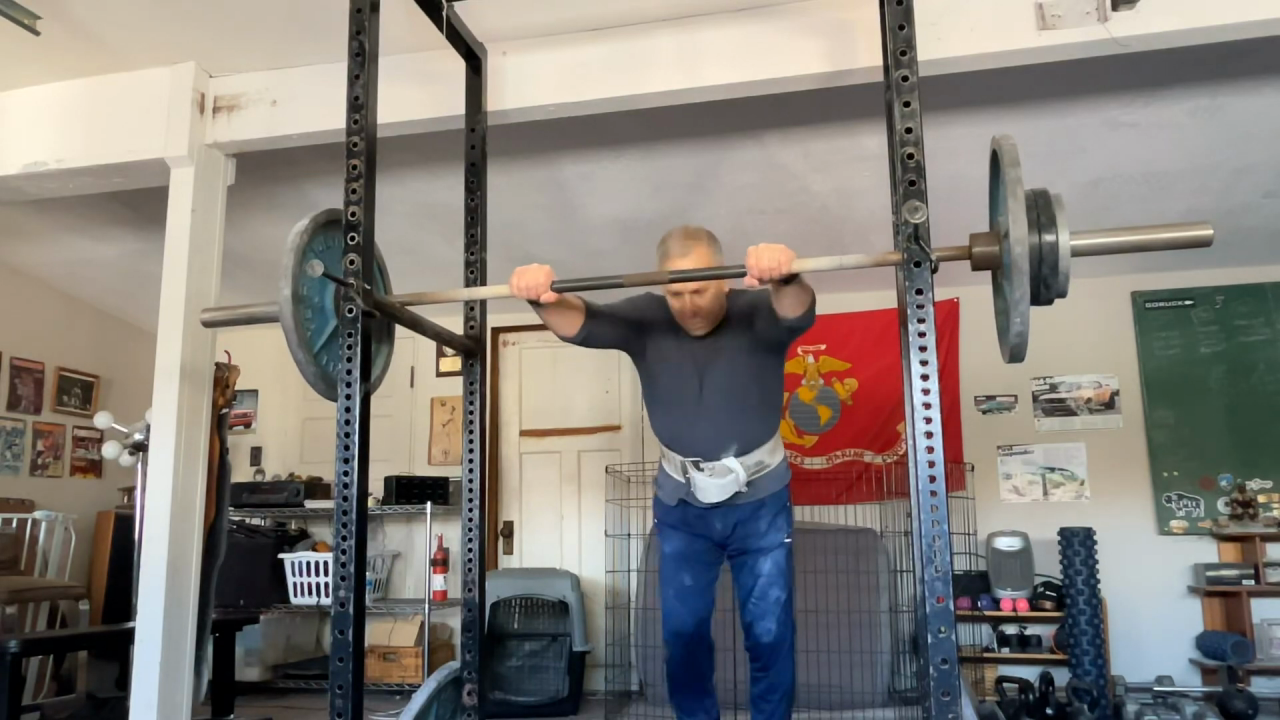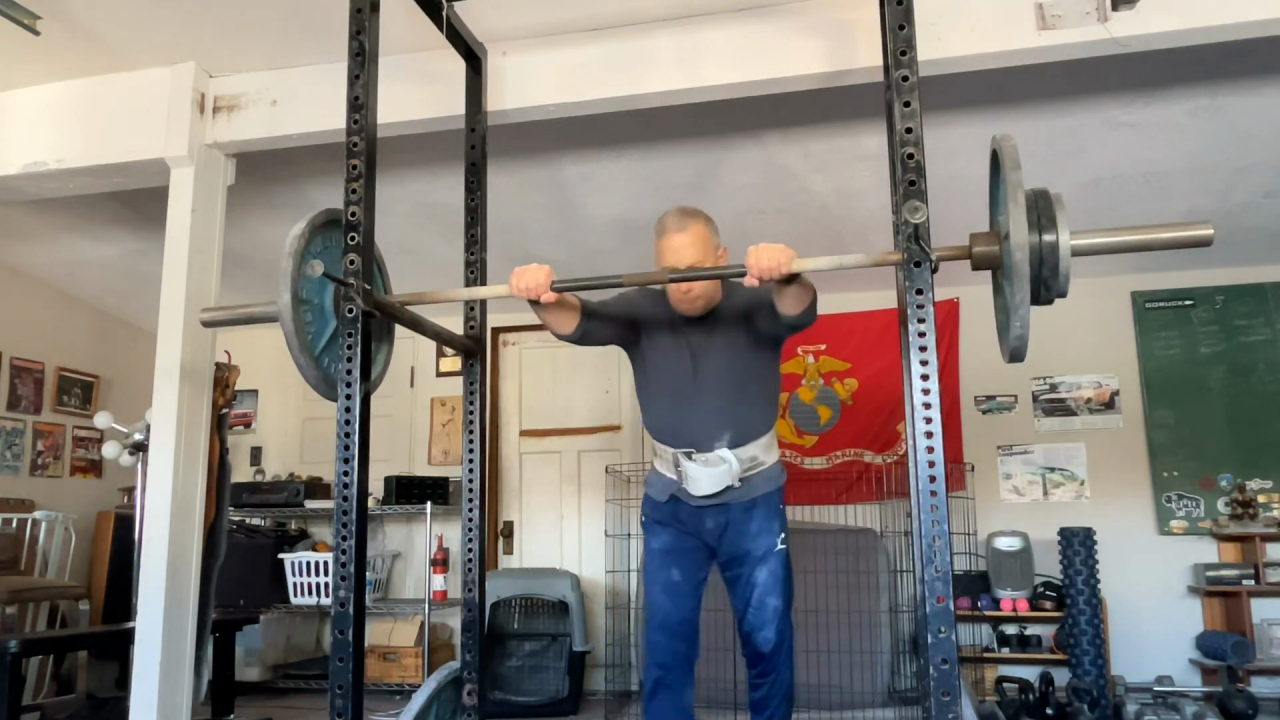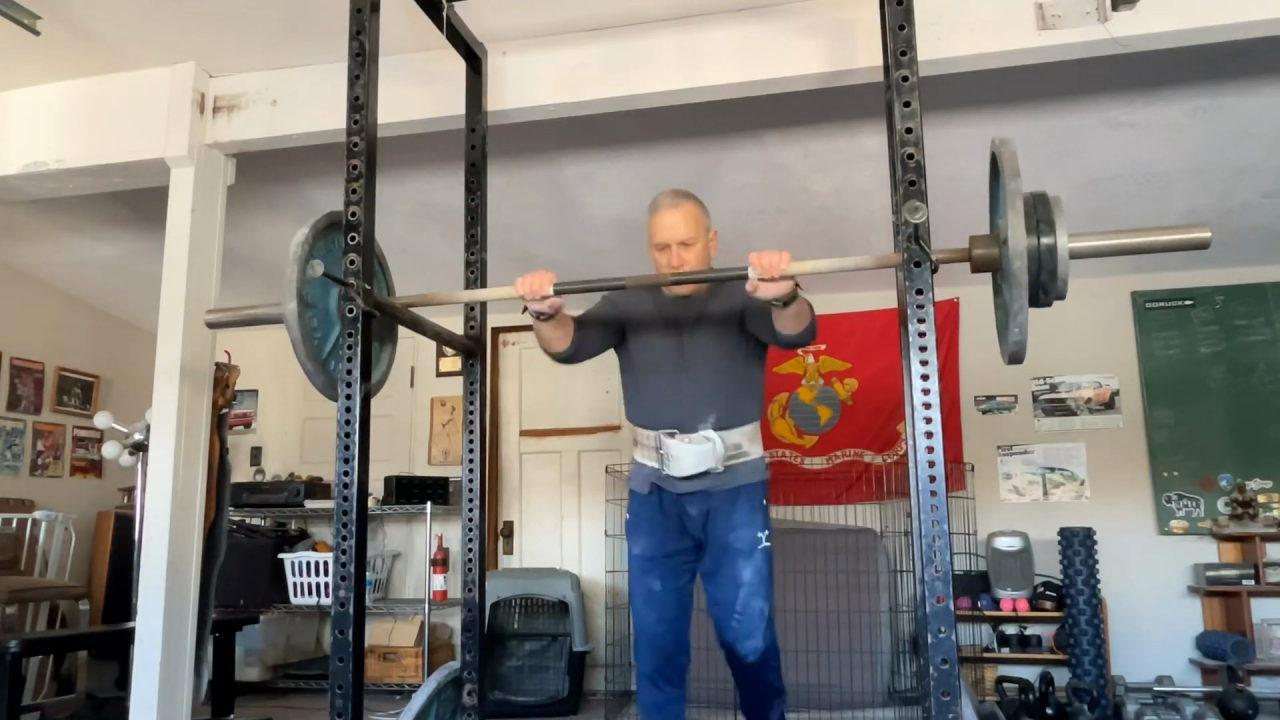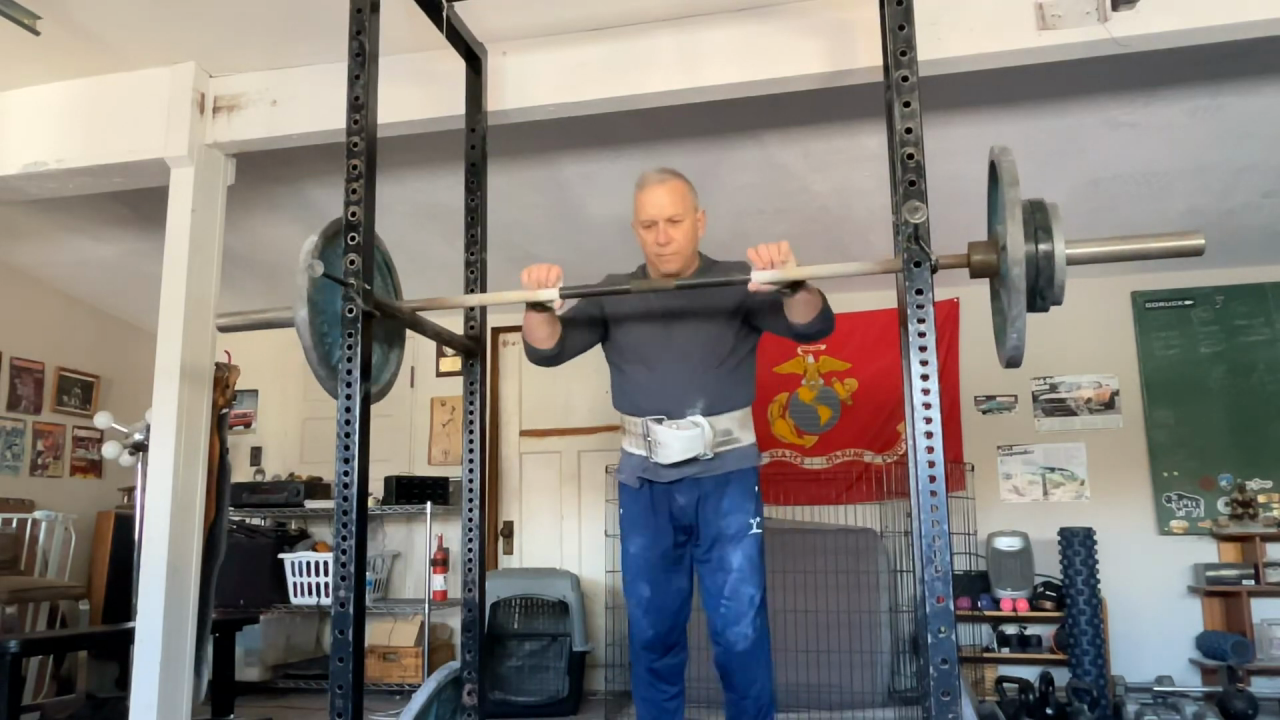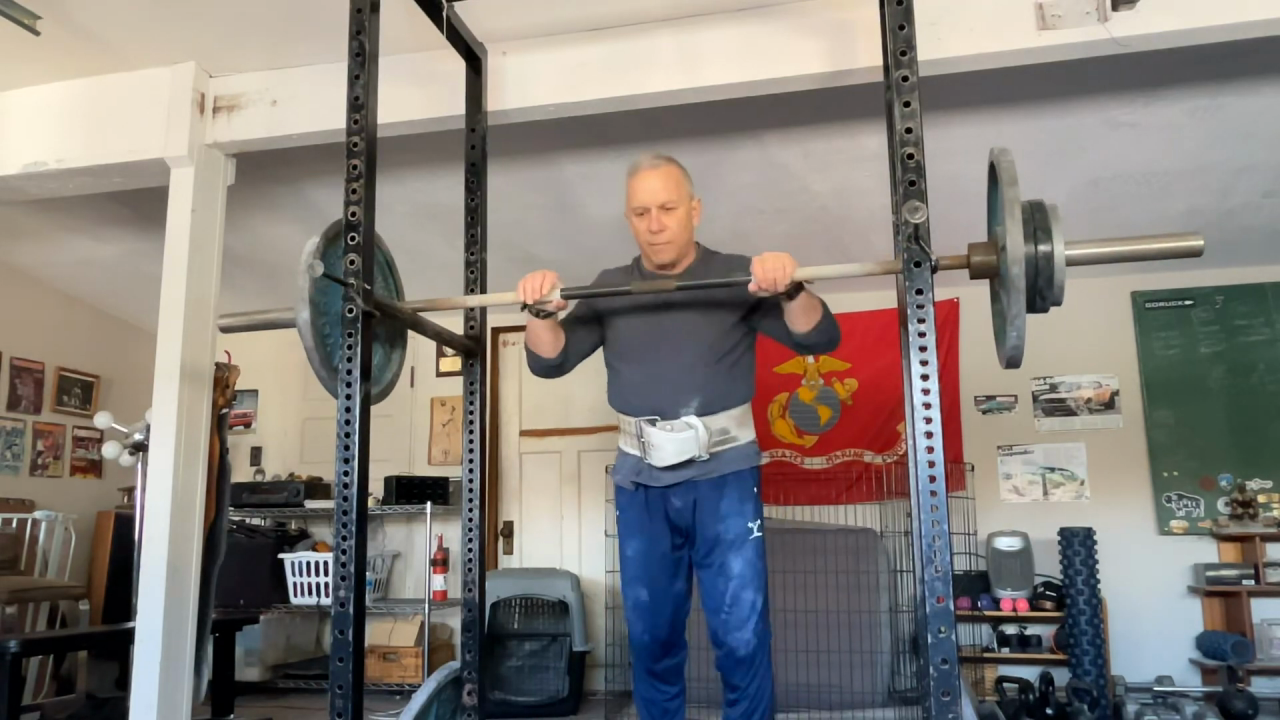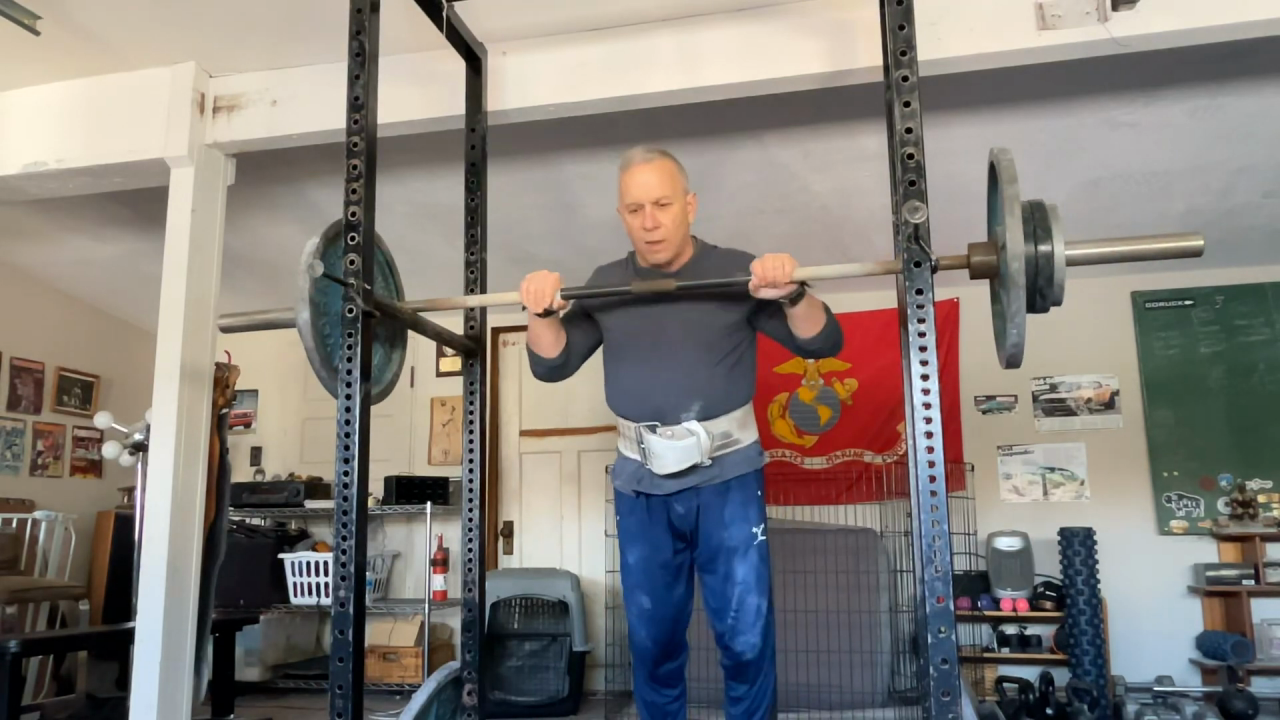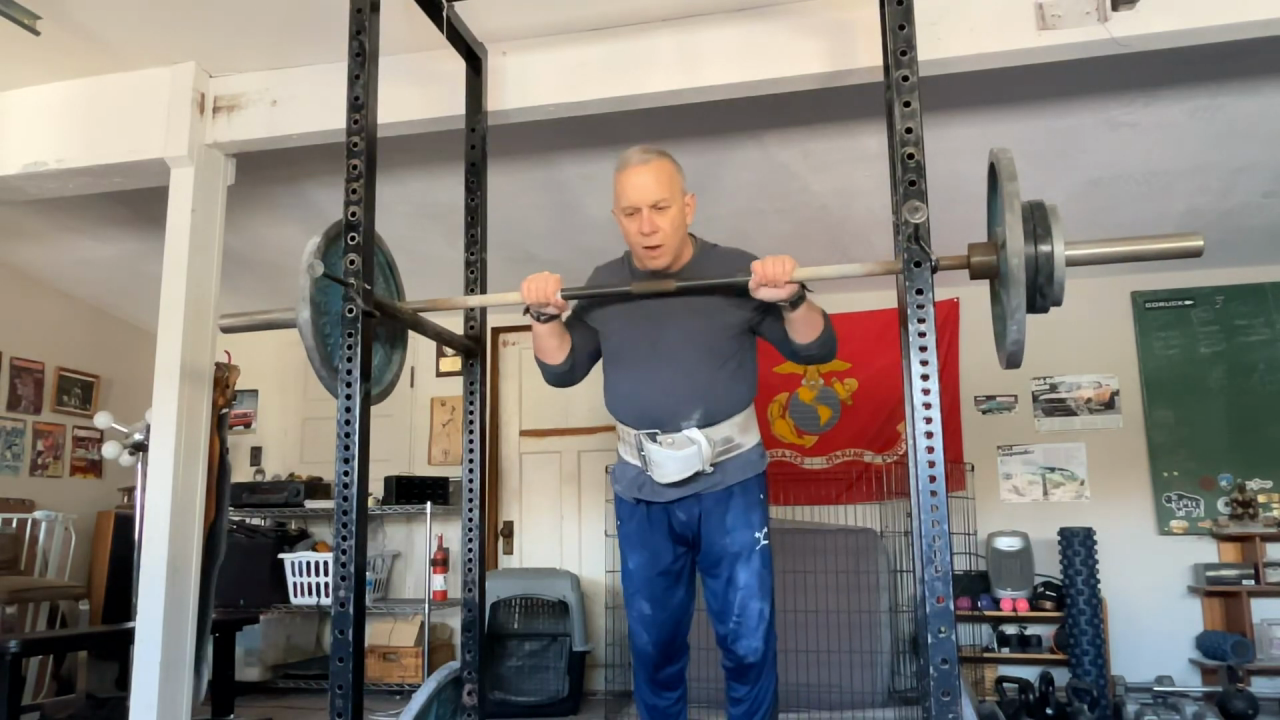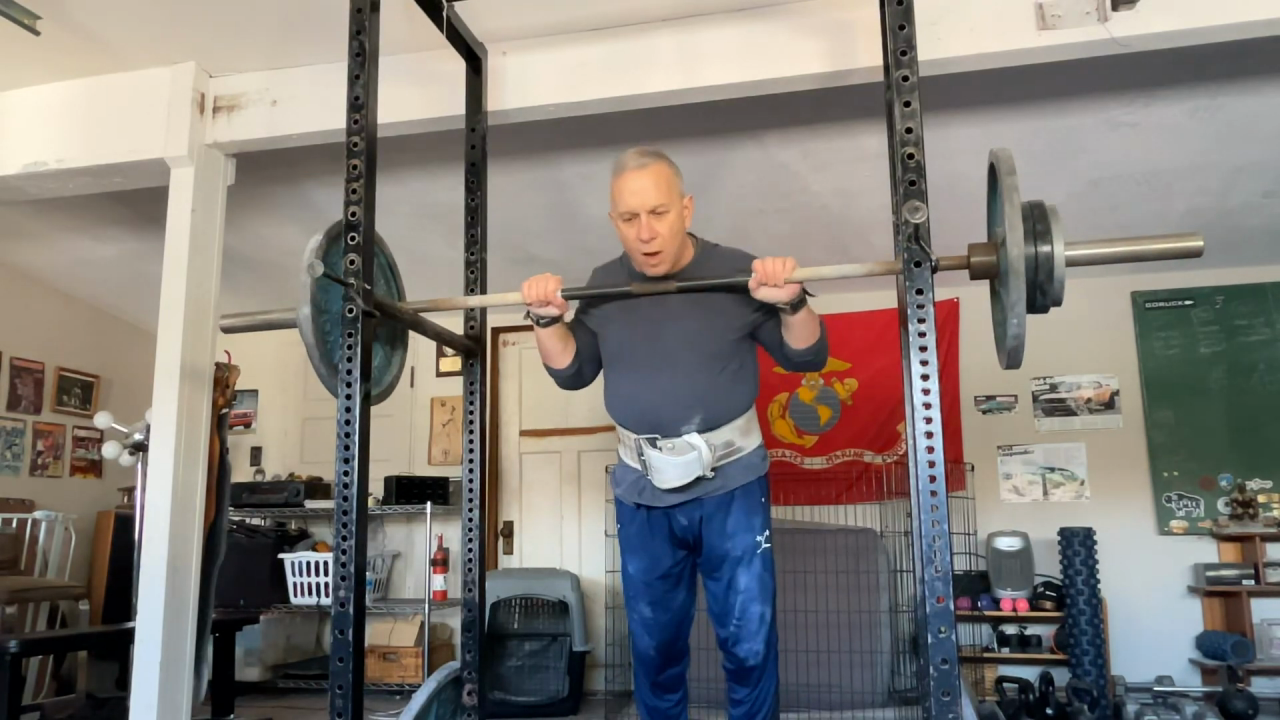
dt=0.2s
person 1, frame 1
left shoulder: (758, 315)
right shoulder: (644, 319)
left elbow: (798, 311)
right elbow: (579, 323)
left wrist: (783, 280)
right wrist: (546, 299)
left hip: (758, 498)
right hip: (682, 502)
left knee: (768, 628)
right knee: (683, 626)
person 1, frame 2
left shoulder: (754, 305)
right shoulder: (641, 311)
left elbow: (799, 311)
right elbow: (578, 321)
left wrist: (784, 278)
right wrist: (544, 298)
left hip: (752, 498)
right hip: (671, 503)
left knee: (765, 635)
right knee: (665, 636)
person 1, frame 3
left shoulder: (742, 300)
right shoulder: (628, 307)
left elbow: (797, 332)
right elbow: (569, 345)
left wrist: (783, 294)
right wrist: (545, 311)
left hip: (734, 488)
right hip: (654, 494)
left knee: (748, 636)
right knee: (657, 642)
person 1, frame 4
left shoulder: (736, 286)
right shoulder: (614, 295)
left elbow: (815, 324)
right elbow: (546, 350)
left wrist: (789, 284)
right wrist: (539, 304)
left hip: (724, 474)
right hip: (645, 483)
left knee: (738, 632)
right knee: (653, 635)
person 1, frame 5
left shoulder: (737, 277)
right shoulder: (609, 290)
left elbow: (820, 337)
right elbow: (548, 360)
left wrist: (790, 290)
right wrist: (541, 310)
left hip: (724, 474)
right hip: (641, 481)
left knee: (739, 635)
right knee: (650, 635)
person 1, frame 6
left shoulder: (736, 272)
right shoulder: (606, 285)
left elbow: (823, 342)
right elbow: (551, 364)
left wrist: (791, 294)
right wrist: (541, 311)
left hip: (726, 476)
right hip: (642, 485)
left knee: (744, 636)
right knee: (651, 638)
person 1, frame 7
left shoulder: (736, 273)
right shoulder: (605, 285)
left elbow: (818, 348)
right elbow: (562, 370)
left wrist: (790, 298)
right wrist: (545, 315)
left hip: (728, 481)
right hip: (642, 488)
left knee: (746, 638)
right knee: (653, 641)
person 1, frame 8
left shoulder: (737, 273)
right shoulder: (604, 285)
left elbow: (809, 357)
right elbow: (572, 372)
left wrist: (790, 302)
right wrist: (546, 319)
left hip: (730, 483)
right hip: (643, 490)
left knee: (748, 640)
right knee: (654, 642)
